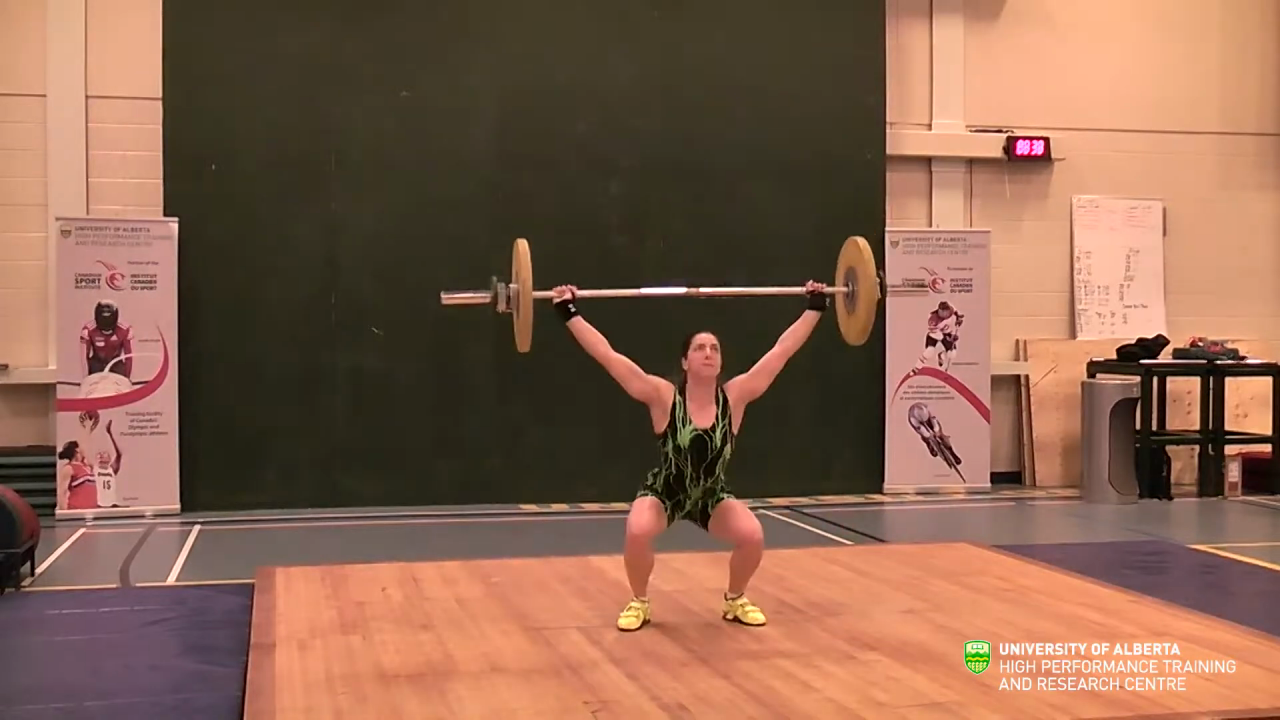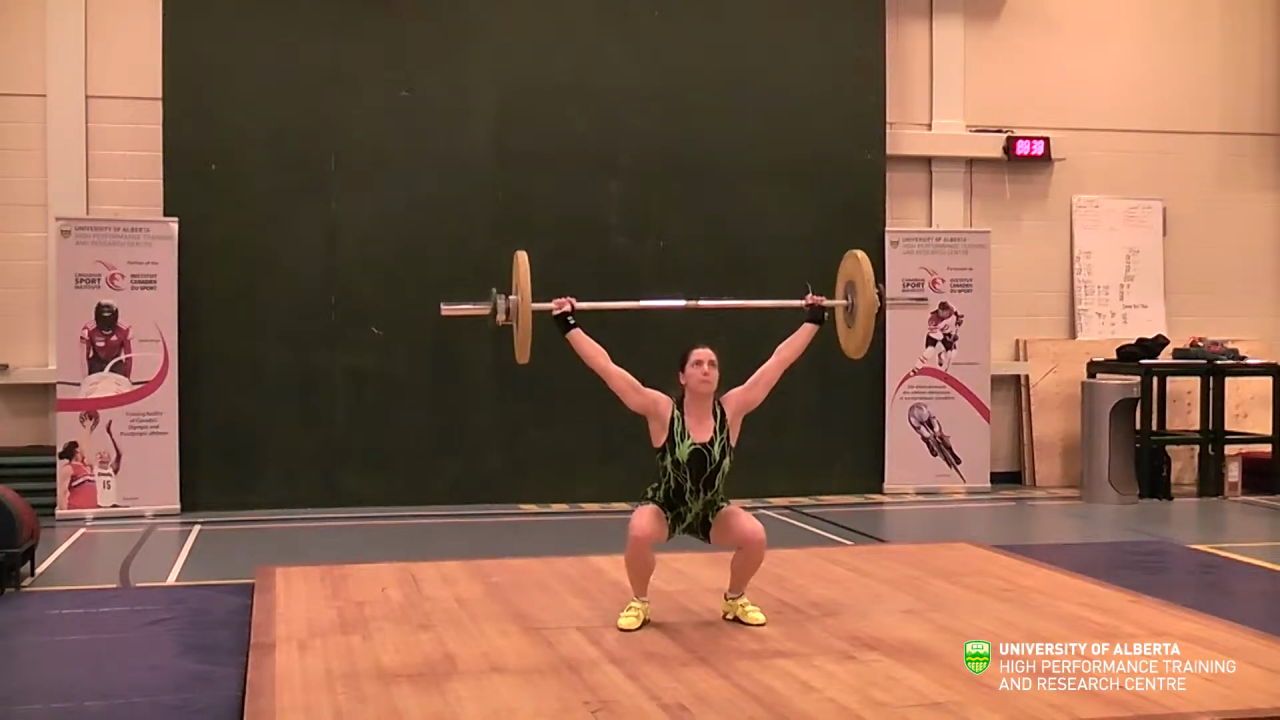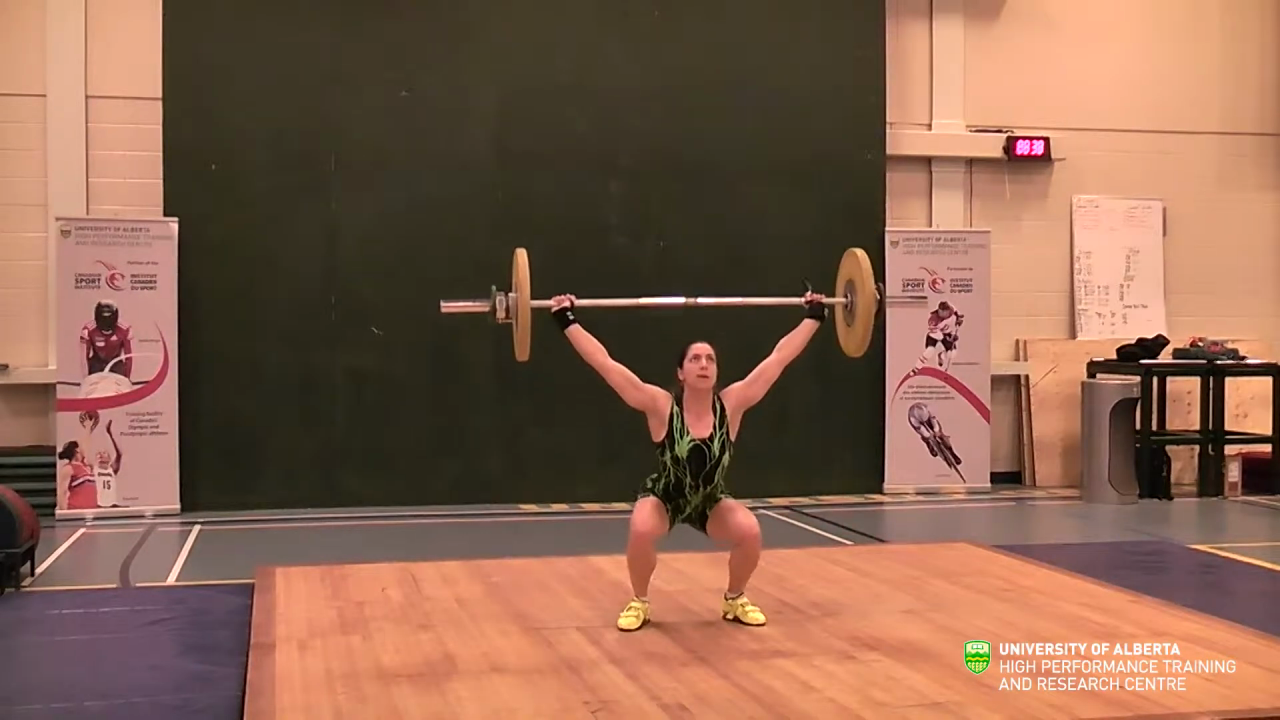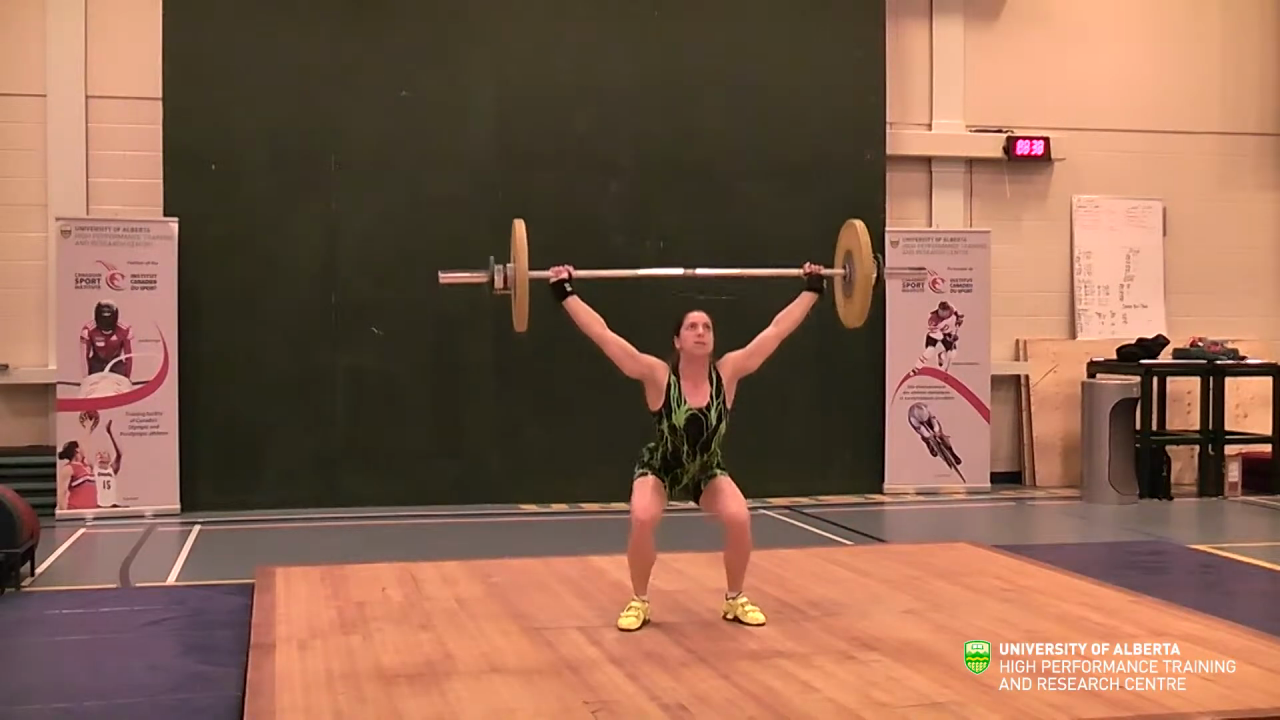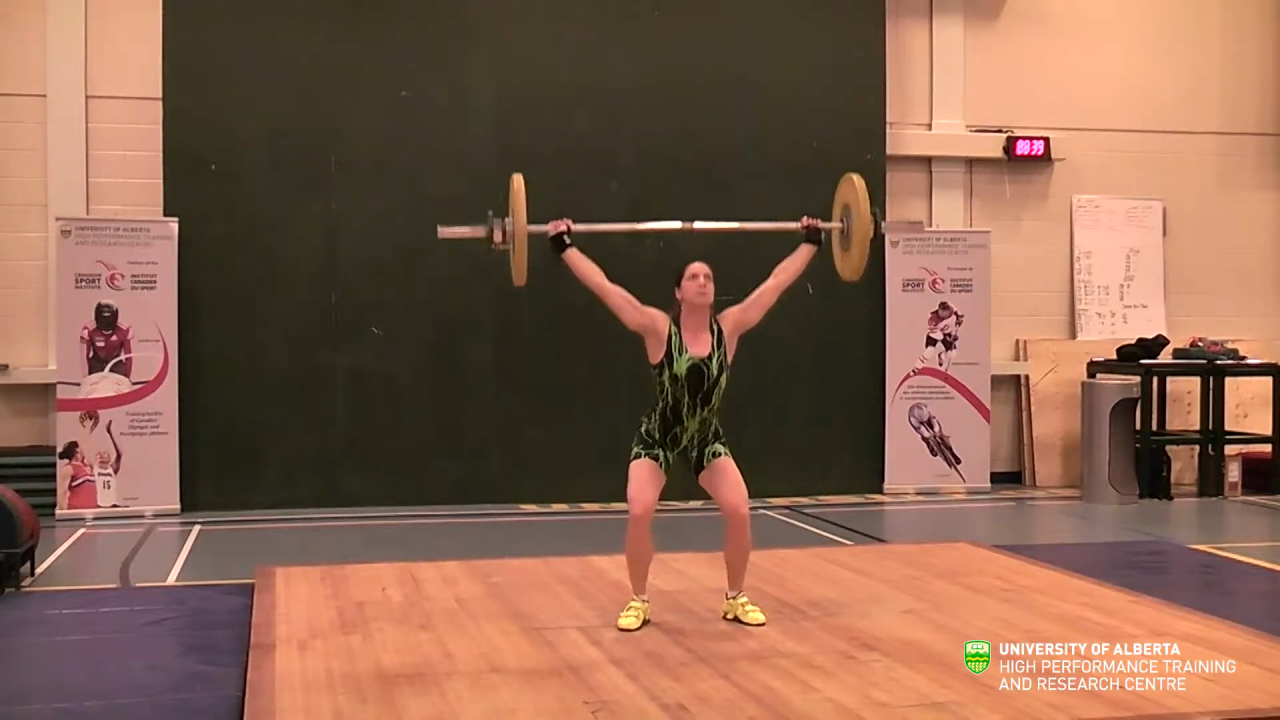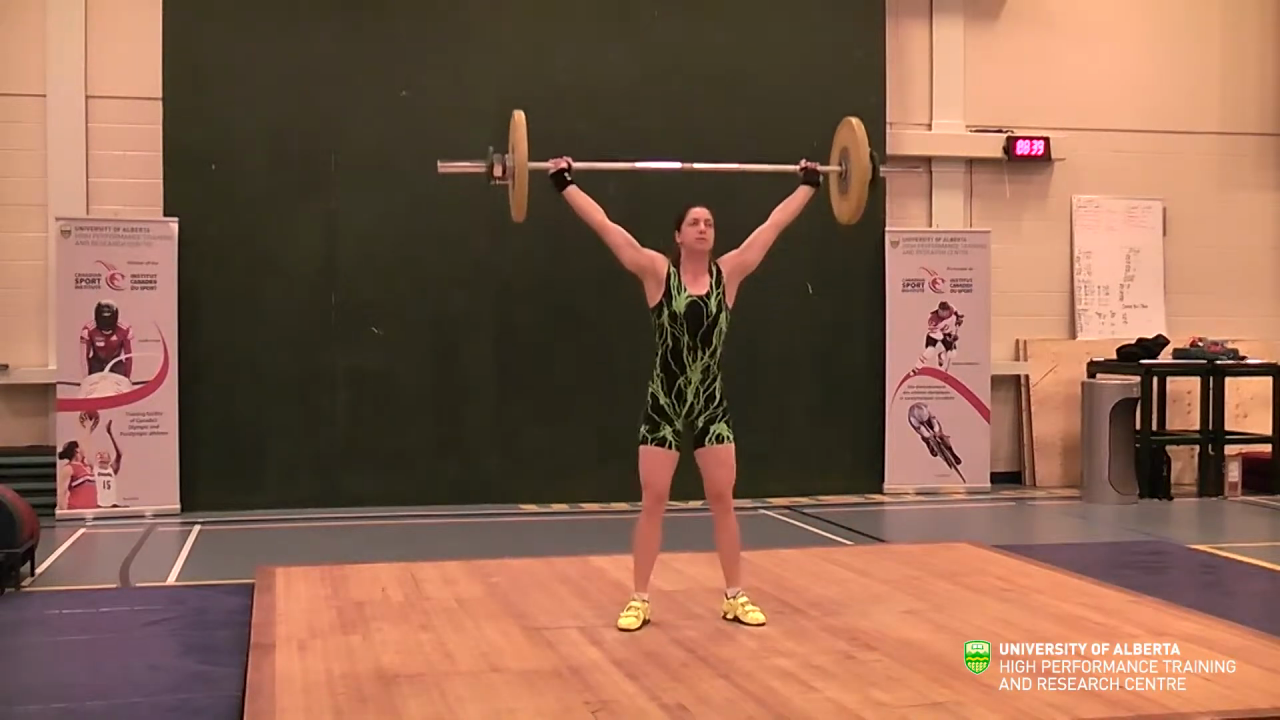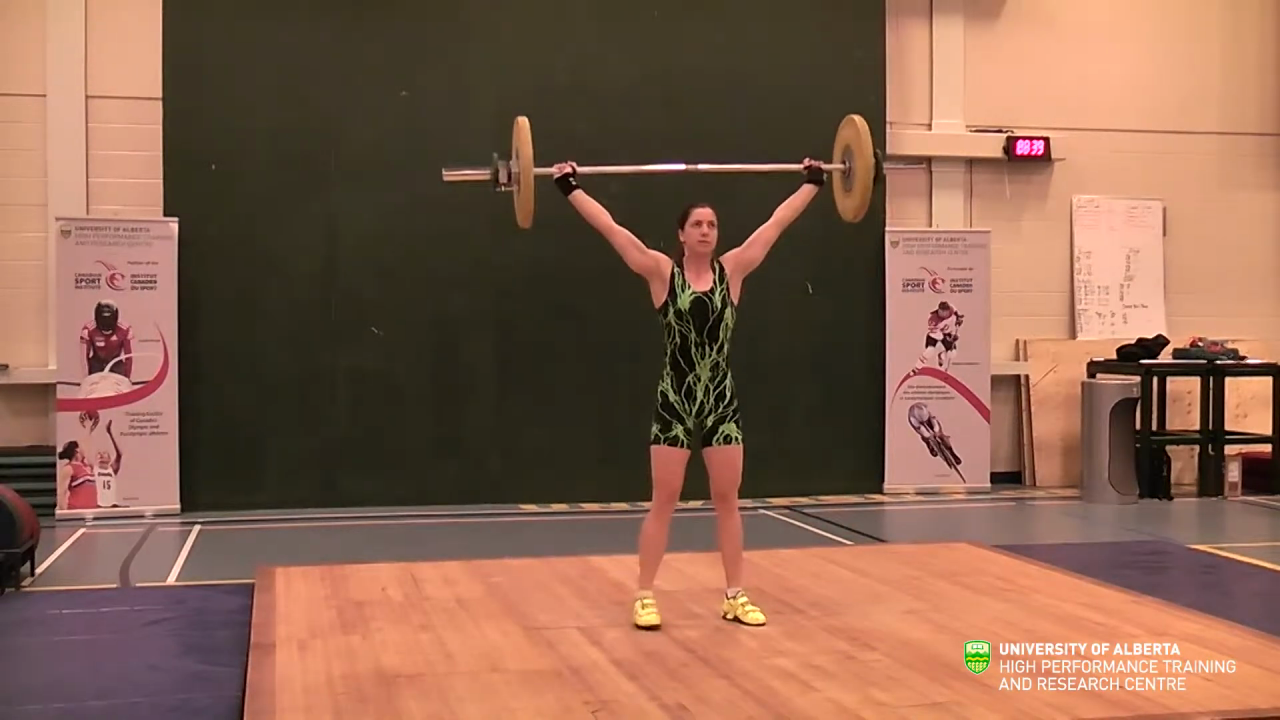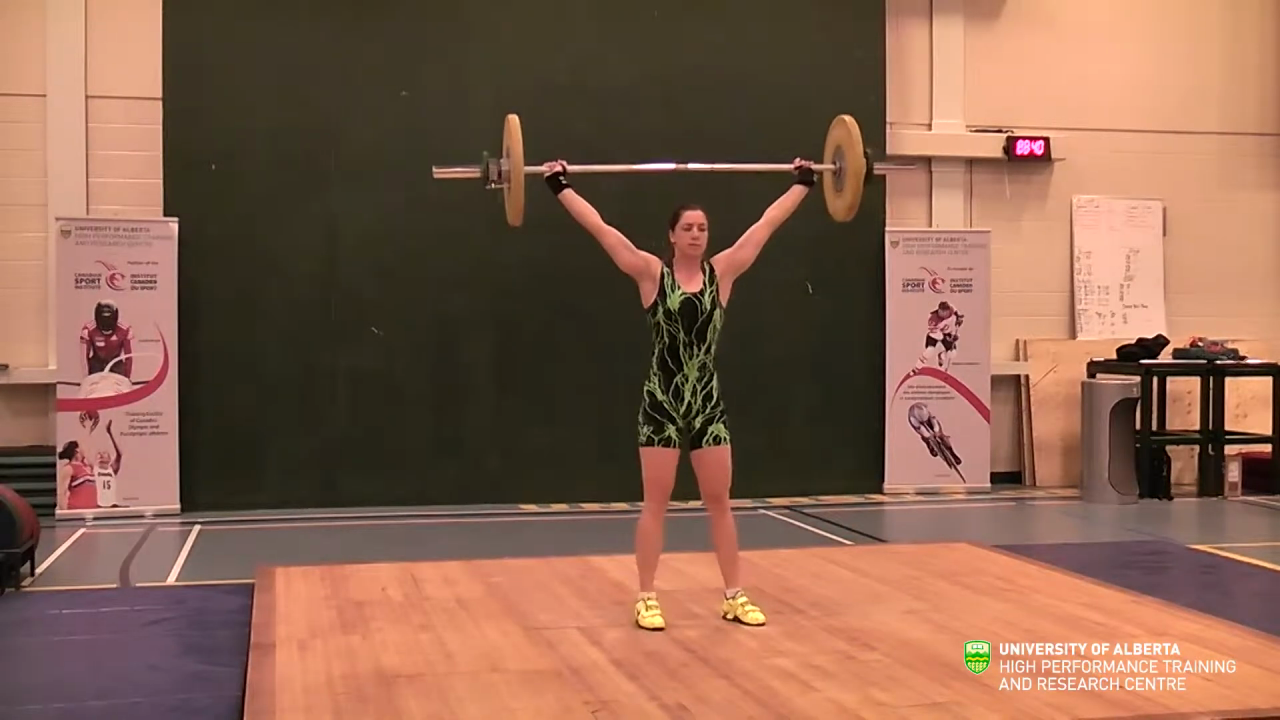
dt=0.3s
person 1, frame 1
left shoulder: (735, 397)
right shoulder: (664, 398)
left elbow: (782, 349)
right elbow: (607, 354)
left wrist: (814, 307)
right wrist: (569, 312)
left hip: (712, 496)
right hip: (664, 493)
left knee: (752, 536)
right knee: (637, 533)
left ankle: (735, 599)
right ankle: (639, 602)
person 1, frame 2
left shoulder: (732, 409)
right shoulder: (661, 411)
left elbow: (779, 361)
right elbow: (605, 366)
left wrist: (813, 320)
right wrist: (568, 324)
left hip: (711, 510)
right hip: (664, 506)
left knee: (755, 537)
right knee: (639, 535)
left ankle: (735, 599)
right ankle: (639, 602)
person 1, frame 3
left shoulder: (731, 404)
right shoulder: (661, 407)
left elbow: (780, 357)
right elbow: (605, 362)
left wrist: (813, 317)
right wrist: (567, 320)
left hip: (710, 499)
right hip: (664, 496)
left knee: (750, 531)
right knee: (641, 531)
left ankle: (735, 599)
right ankle: (639, 602)
person 1, frame 4
left shoulder: (727, 373)
right shoulder: (657, 376)
left elbow: (776, 330)
right elbow: (602, 334)
left wrist: (812, 289)
right wrist: (565, 292)
left hip: (708, 469)
right hip: (659, 467)
left knee: (739, 521)
right knee: (642, 520)
left ankle: (735, 599)
right ankle: (639, 601)
person 1, frame 5
left shoulder: (728, 327)
right shoulder: (659, 329)
left elbow: (776, 283)
right elbow: (604, 287)
left wrist: (810, 243)
right wrist: (564, 246)
left hip: (706, 438)
right hip: (657, 438)
left knee: (739, 511)
right knee: (640, 512)
left ankle: (736, 598)
right ankle: (638, 602)
person 1, frame 6
left shoulder: (728, 272)
right shoulder: (657, 271)
left elbow: (774, 225)
right elbow: (604, 225)
left wrist: (808, 184)
right wrist: (565, 184)
left hip: (711, 404)
right hip: (664, 403)
left knee: (723, 501)
right knee: (653, 503)
left ankle: (734, 597)
right ankle: (639, 599)
person 1, frame 7
left shoulder: (731, 270)
right shoulder: (662, 272)
left elbow: (777, 222)
right elbow: (610, 227)
left wrist: (812, 183)
right wrist: (569, 187)
left hip: (720, 399)
right hip: (674, 399)
left knee: (727, 500)
right knee: (664, 501)
left ankle: (735, 596)
right ankle: (644, 597)
person 1, frame 8
left shoulder: (722, 271)
right shoulder: (651, 273)
left elbow: (767, 223)
right elbow: (599, 227)
left wrist: (802, 183)
right wrist: (560, 186)
left hip: (707, 399)
right hip: (662, 399)
left knee: (720, 501)
right knee: (656, 502)
left ankle: (735, 596)
right ankle: (646, 598)
